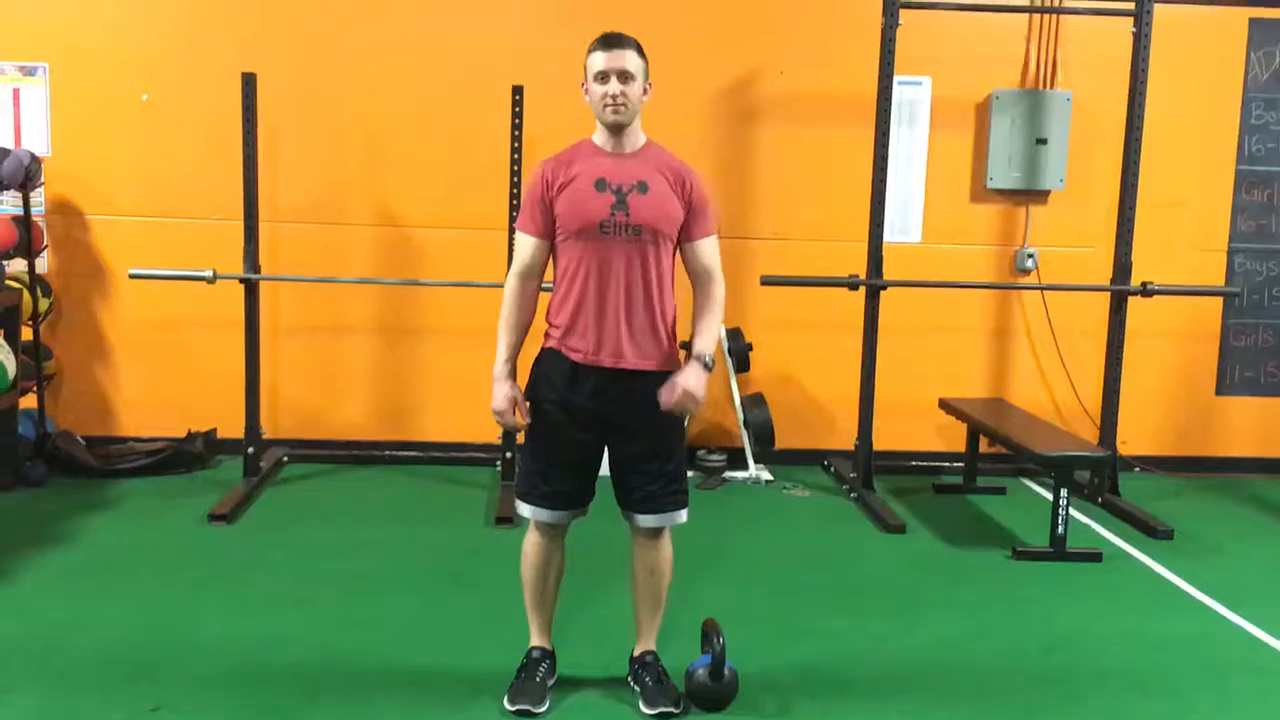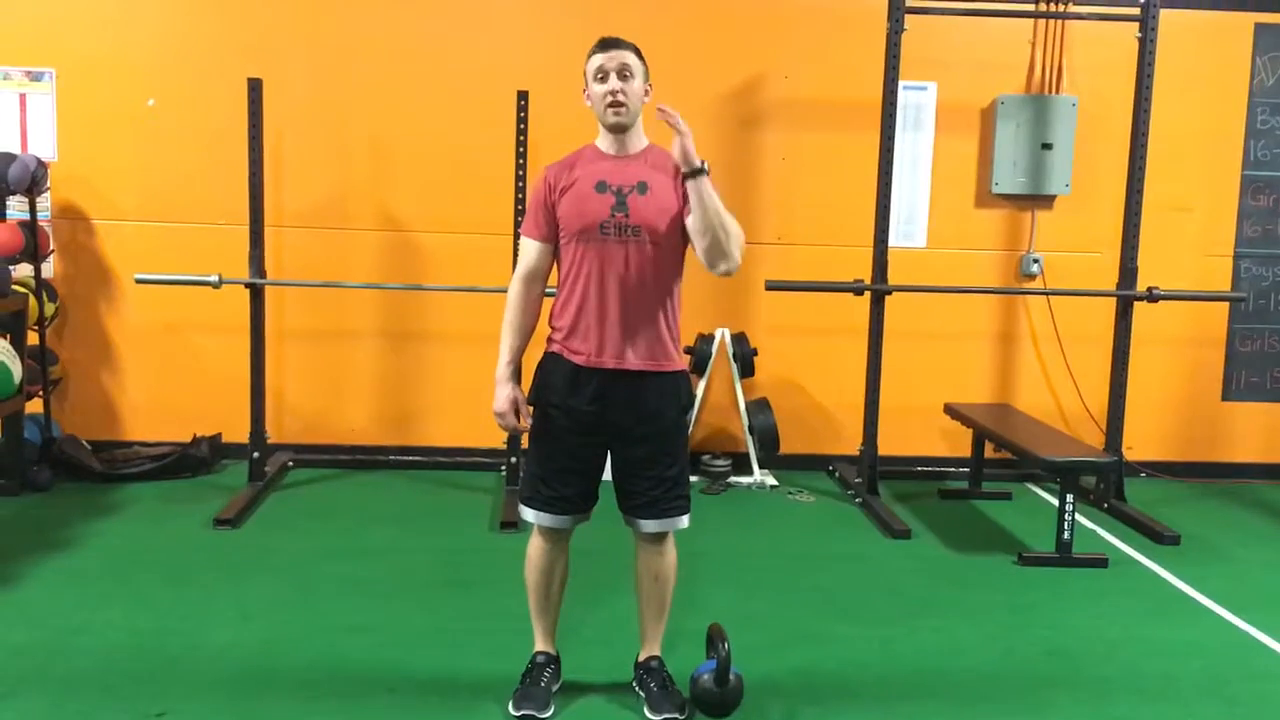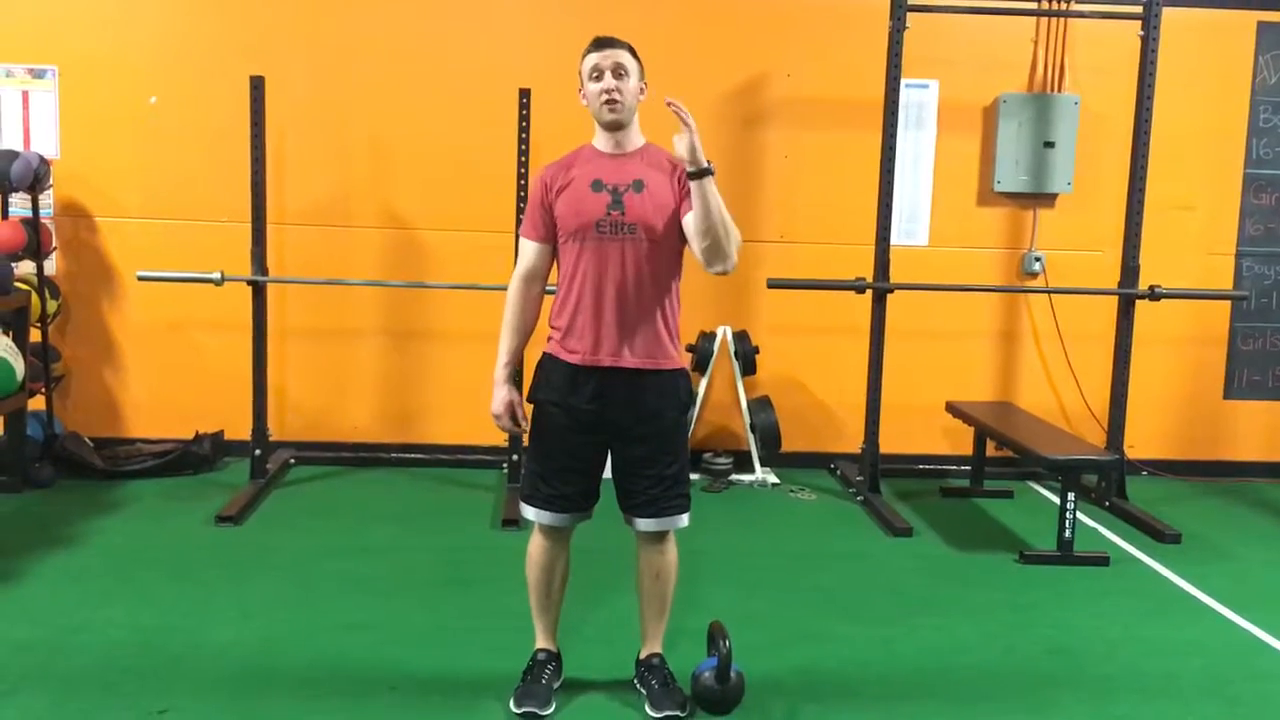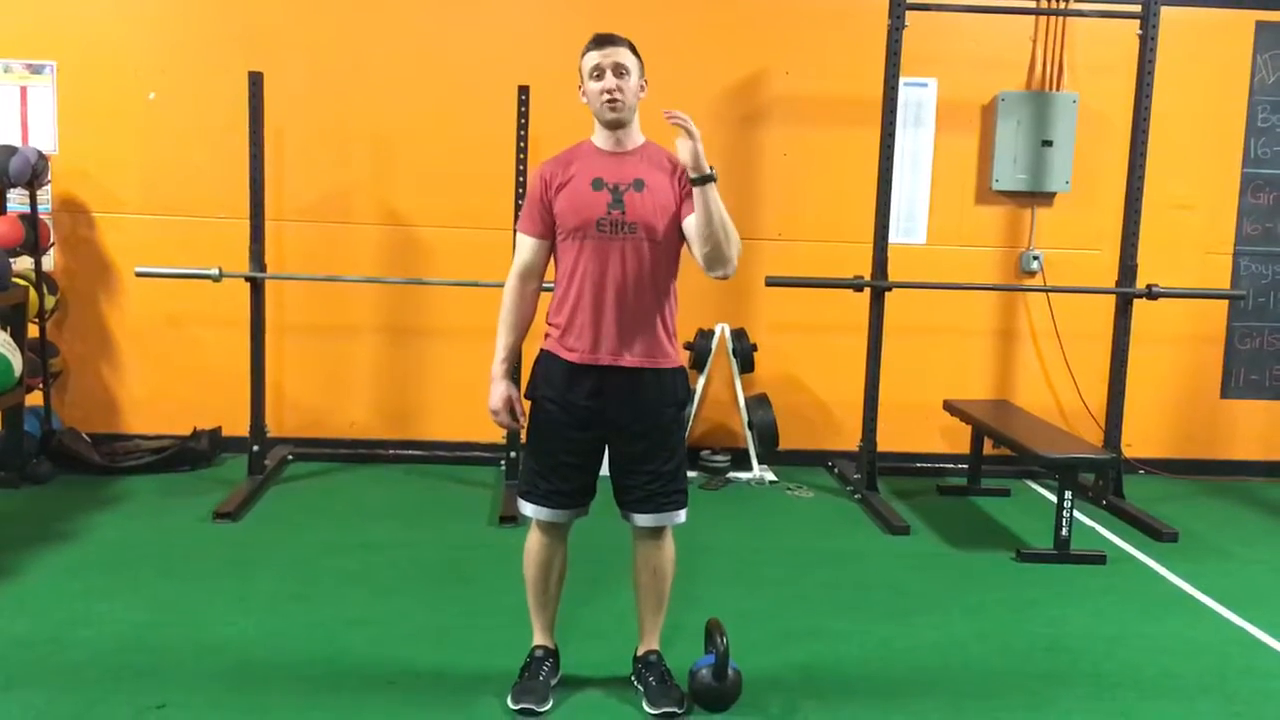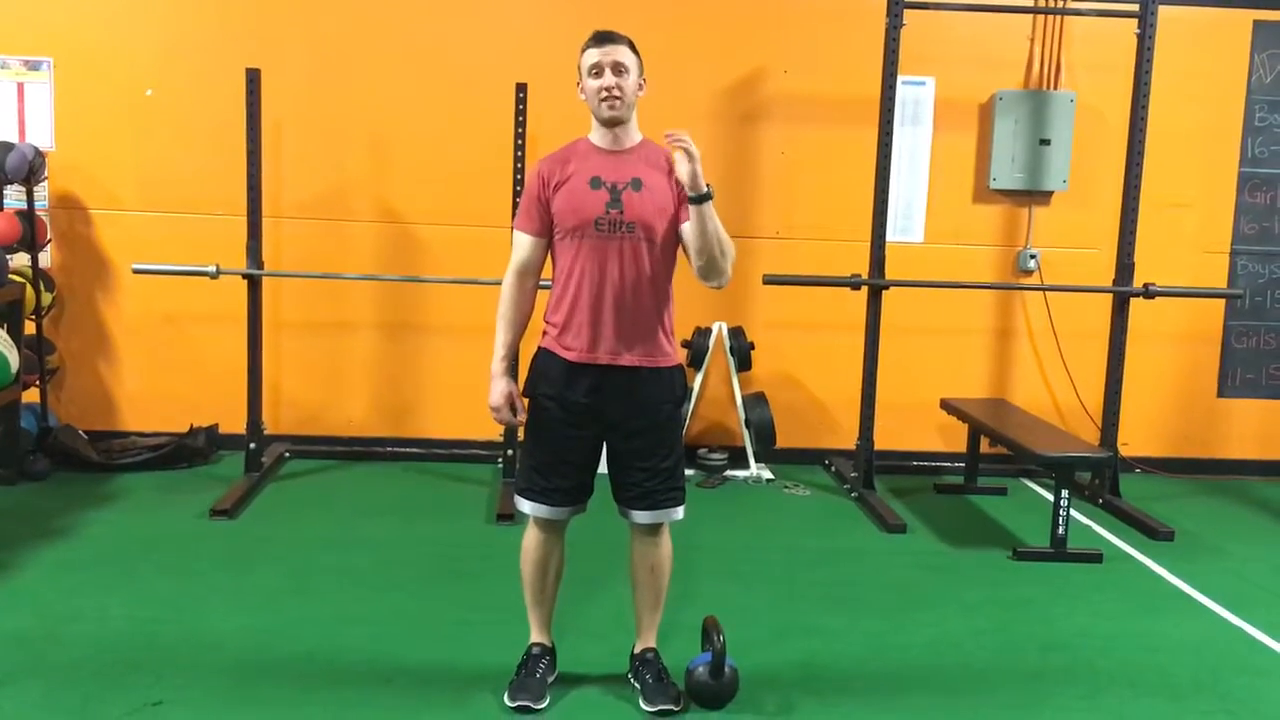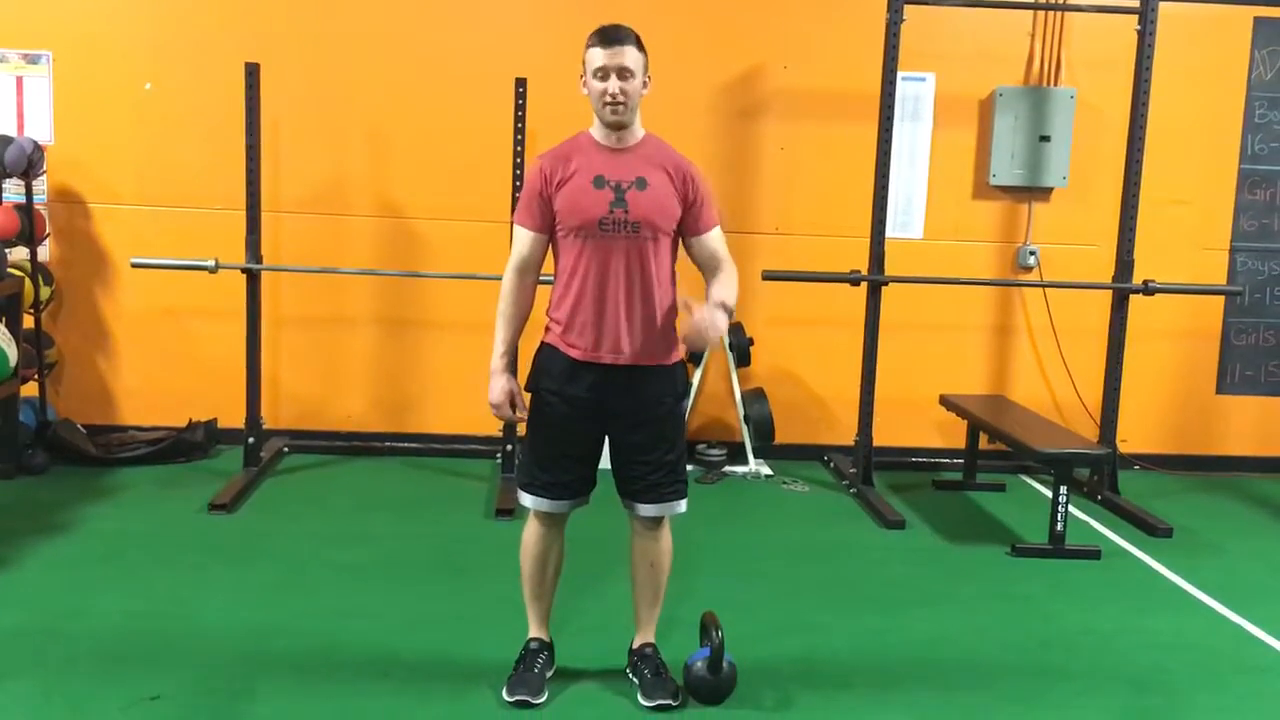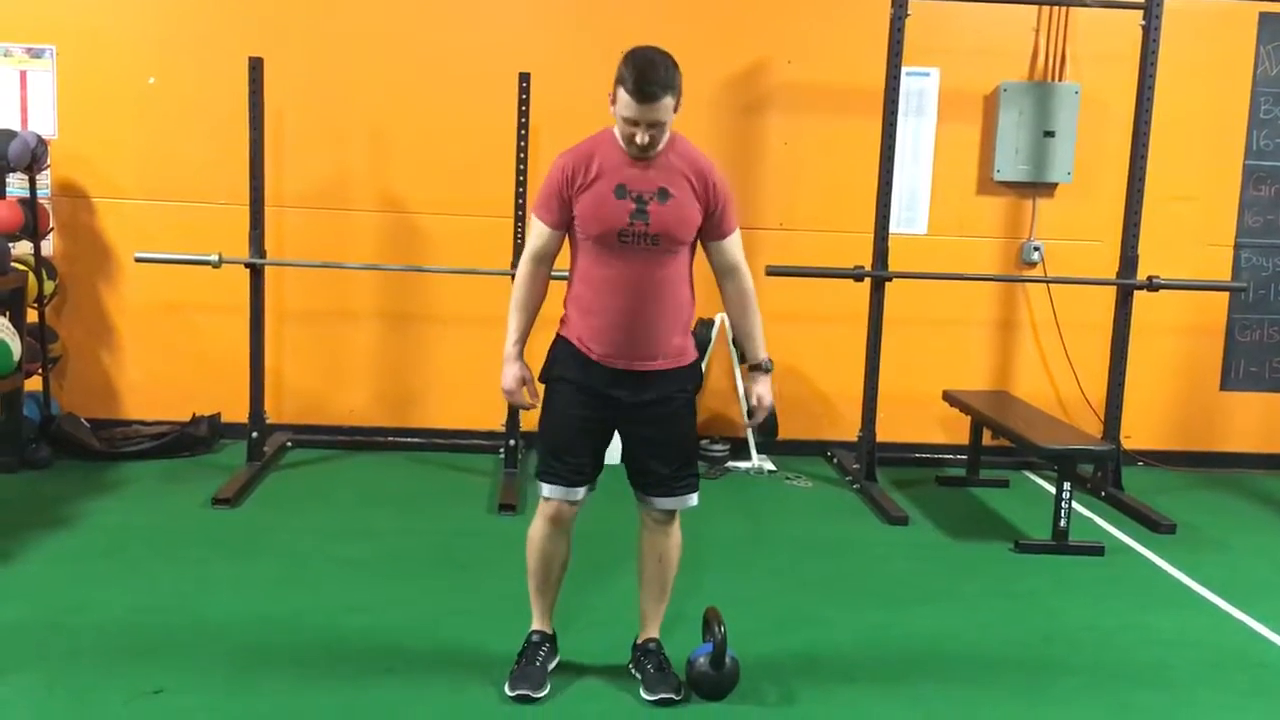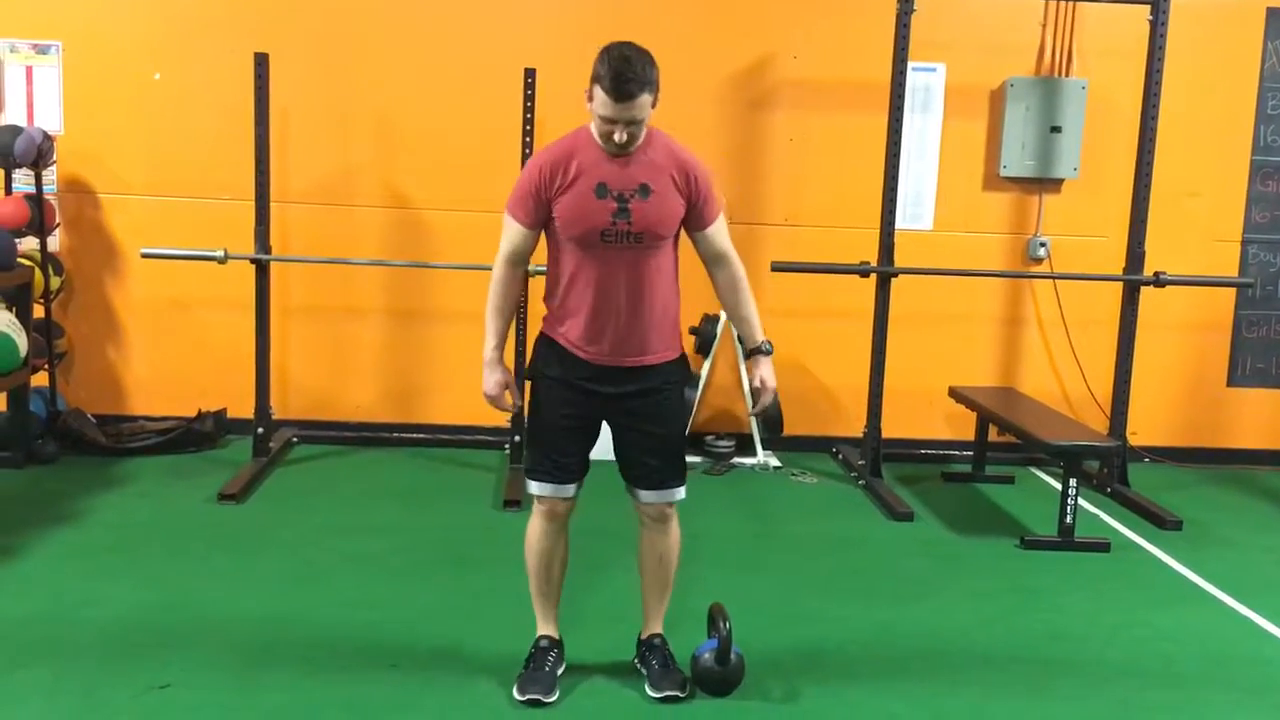
dt=0.4s
person 1, frame 1
left shoulder: (680, 180)
right shoulder: (555, 174)
left elbow: (711, 282)
right elbow: (524, 276)
left wrist: (699, 362)
right wrist: (504, 370)
left hip: (652, 378)
right hip: (567, 373)
left knee: (653, 523)
right knee: (547, 519)
left ankle: (646, 657)
right ankle: (539, 653)
person 1, frame 2
left shoulder: (680, 175)
right shoulder: (558, 178)
left elbow: (725, 260)
right elbow: (528, 280)
left wrist: (693, 169)
right wrist: (506, 372)
left hip: (654, 380)
right hip: (569, 376)
left knee: (656, 527)
right knee: (549, 524)
left ankle: (650, 663)
right ankle: (543, 658)
person 1, frame 3
left shoulder: (678, 174)
right shoulder: (556, 179)
left elbow: (722, 259)
right elbow: (527, 280)
left wrist: (698, 167)
right wrist: (504, 375)
left hip: (655, 378)
right hip: (568, 376)
left knee: (657, 526)
right knee: (550, 522)
left ankle: (652, 660)
right ankle: (544, 656)
person 1, frame 4
left shoulder: (676, 172)
right shoulder: (554, 175)
left elbow: (722, 264)
right elbow: (524, 276)
left wrist: (701, 173)
right wrist: (500, 369)
left hip: (652, 375)
right hip: (566, 372)
left knee: (653, 522)
right knee: (548, 518)
left ankle: (649, 657)
right ankle: (542, 652)
person 1, frame 5
left shoulder: (672, 171)
right shoulder: (552, 172)
left elbow: (717, 273)
right elbow: (521, 274)
left wrist: (697, 192)
right wrist: (501, 368)
left hip: (649, 374)
right hip: (564, 371)
left knee: (652, 521)
right knee: (546, 516)
left ankle: (647, 655)
right ankle: (539, 649)
person 1, frame 6
left shoulder: (678, 173)
right shoulder: (553, 168)
left elbow: (719, 265)
right elbow: (521, 270)
left wrist: (715, 306)
right wrist: (500, 364)
left hip: (652, 372)
right hip: (566, 368)
left knee: (652, 515)
right knee: (546, 511)
left ankle: (644, 650)
right ankle: (537, 645)
person 1, frame 7
left shoulder: (702, 176)
right shoulder: (574, 166)
left elbow: (733, 275)
right elbow: (535, 260)
left wrist: (759, 366)
right wrist: (512, 352)
left hip: (666, 372)
right hip: (582, 363)
left knee: (662, 511)
right knee: (556, 504)
left ankle: (648, 644)
right ankle: (540, 637)
person 1, frame 8
left shoulder: (683, 170)
right shoulder: (549, 167)
left elbow: (721, 260)
right elbow: (510, 261)
left wrist: (758, 349)
right wrist: (493, 356)
left hip: (654, 367)
right hip: (567, 362)
left knee: (659, 508)
right knee: (551, 504)
left ankle: (653, 641)
right ankle: (546, 641)
